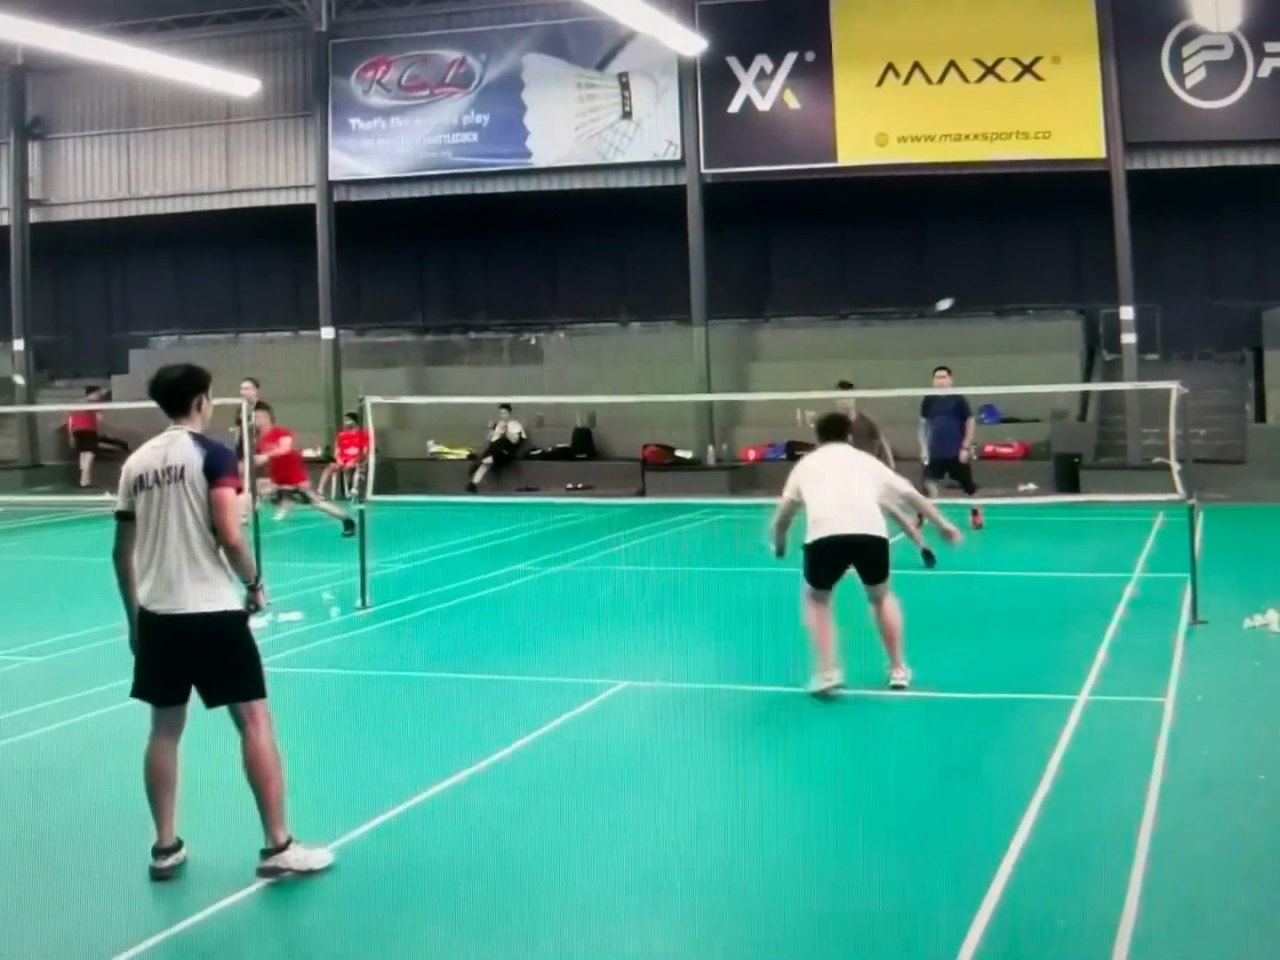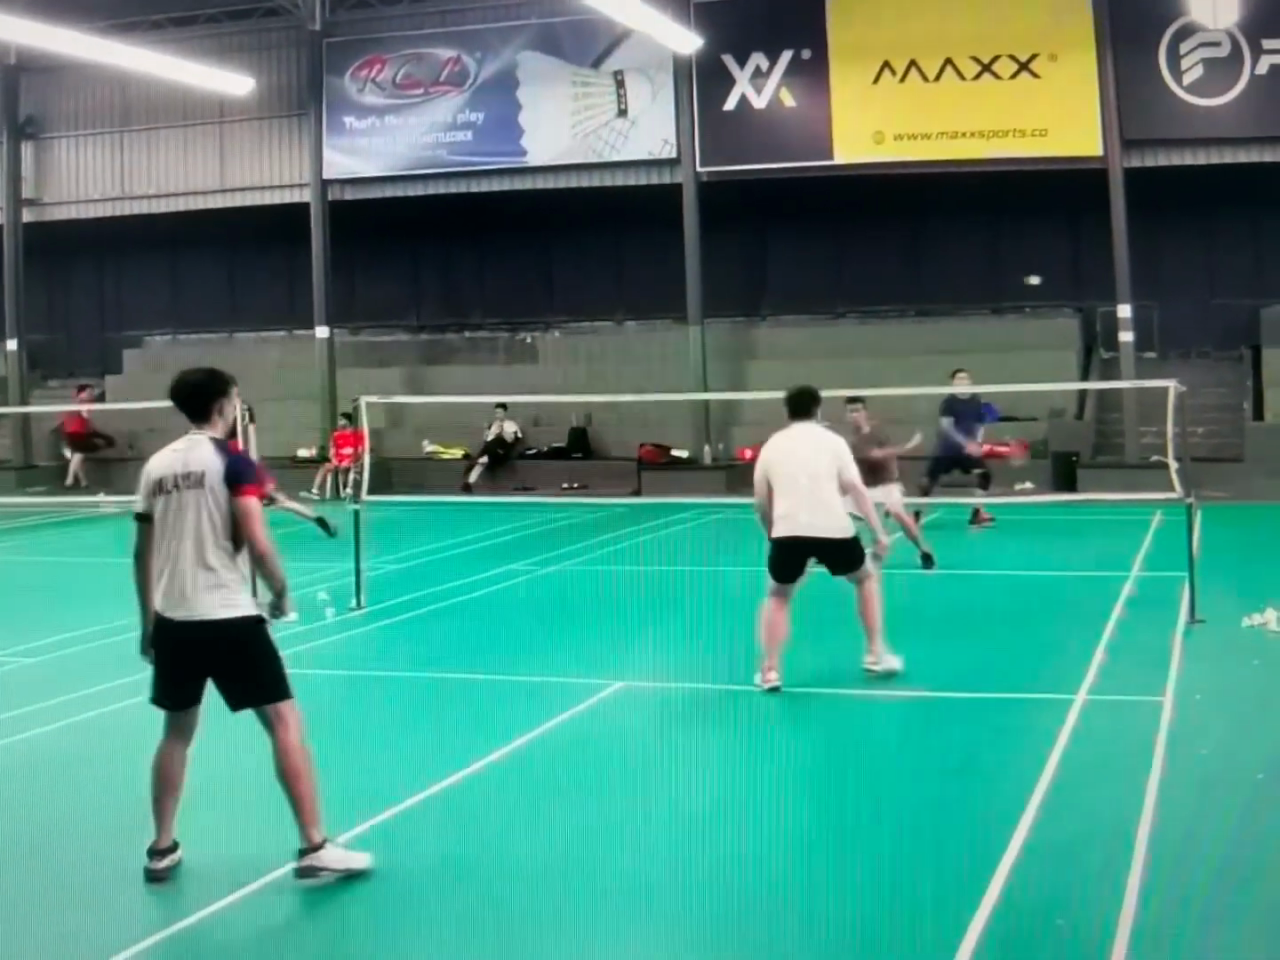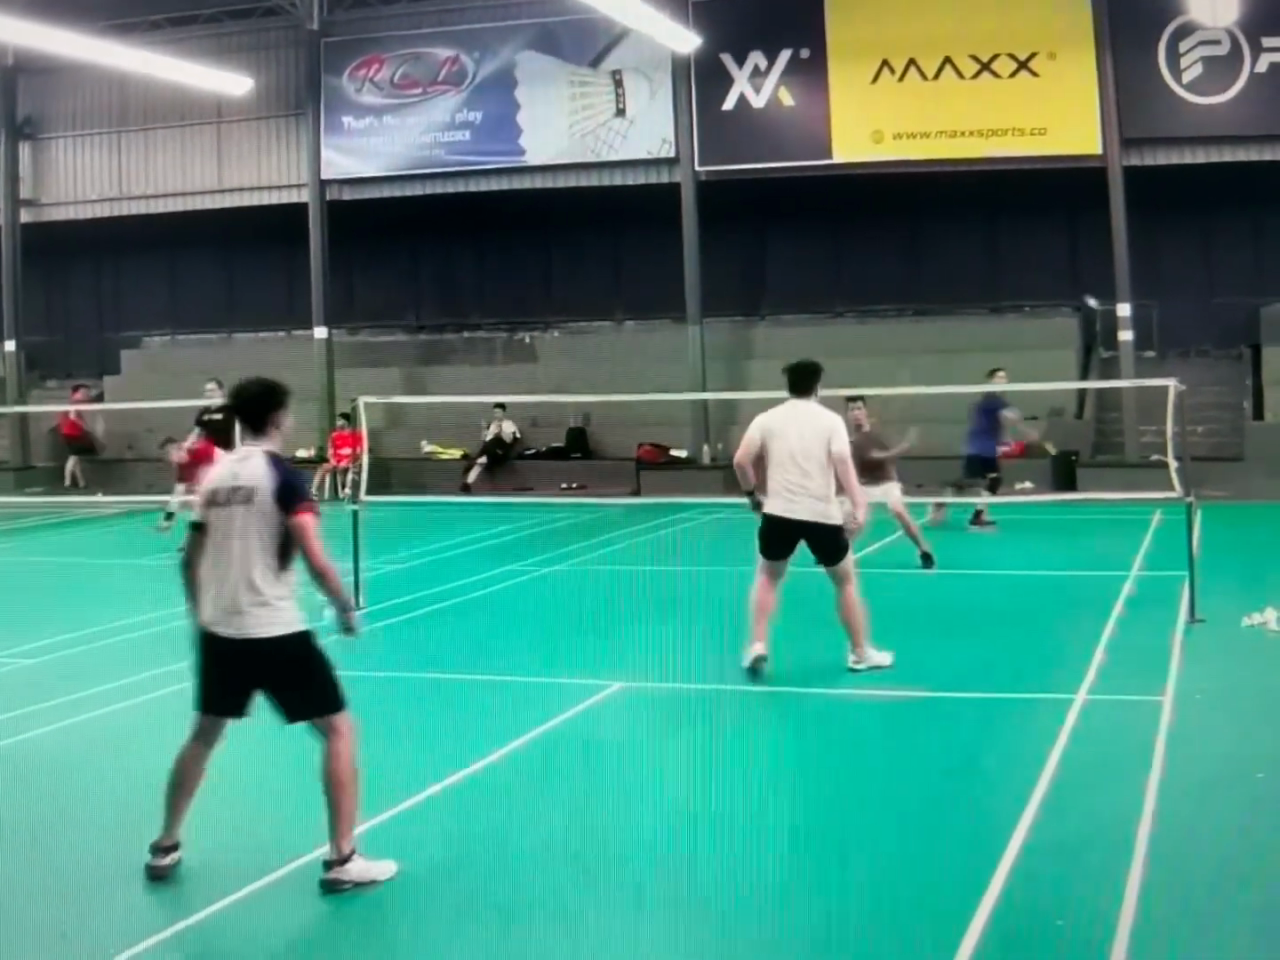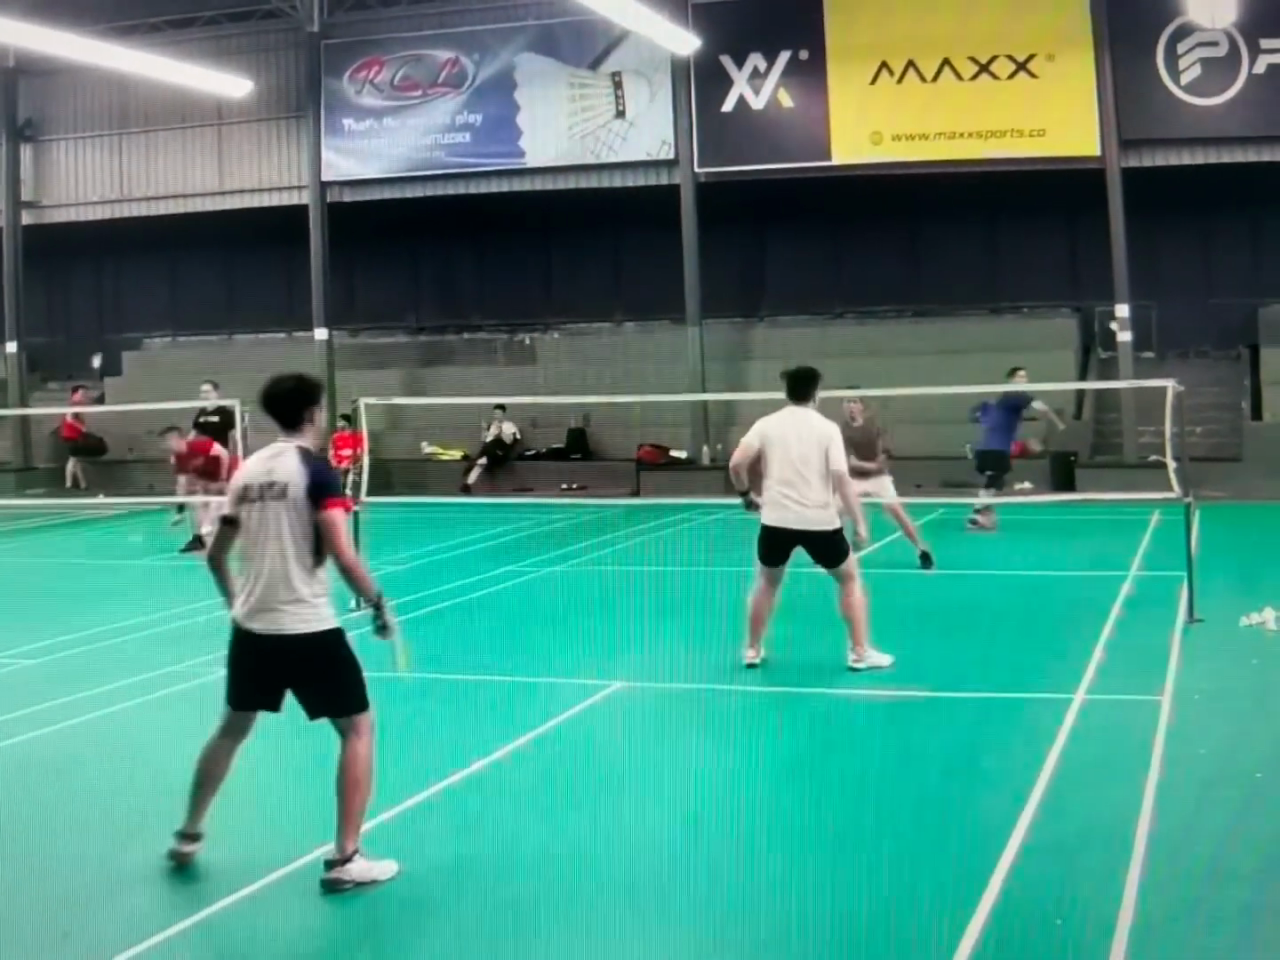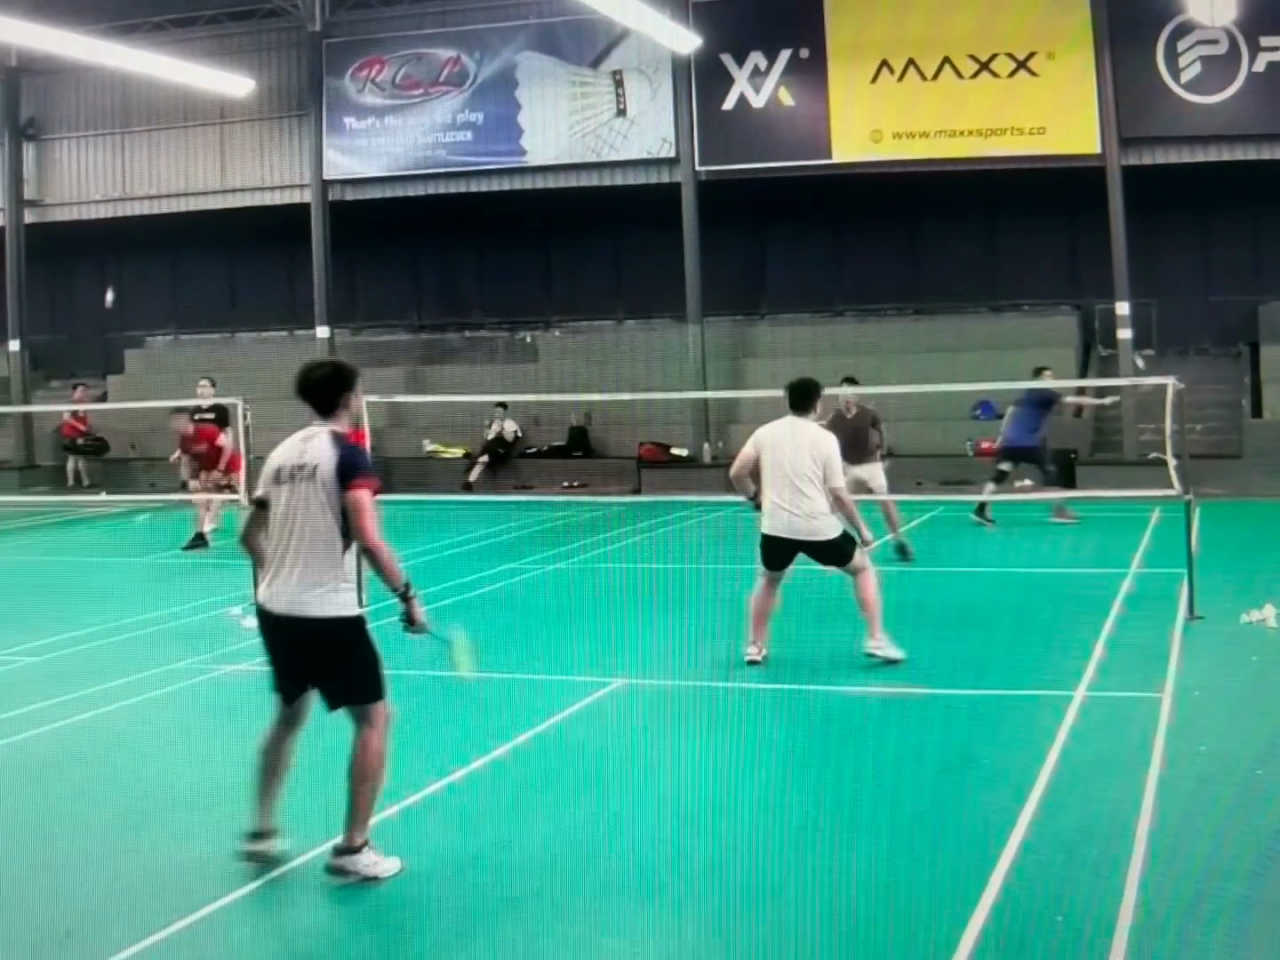
dt=0.2s
person 1, frame 1
left shoulder: (135, 462)
right shoulder: (212, 454)
left elbow: (122, 553)
right elbow: (231, 537)
left wrist: (133, 615)
right wrist: (254, 584)
left hip: (157, 613)
right hip: (212, 610)
left knee: (164, 729)
right knee: (255, 721)
left ankle: (166, 847)
right ankle: (279, 846)
person 1, frame 2
left shoulder: (156, 465)
right shoulder: (232, 461)
left elbow: (142, 555)
right elbow: (258, 546)
left wrist: (148, 620)
right wrist: (280, 591)
left hip: (172, 618)
right hip: (228, 616)
left knee: (176, 732)
right knee: (285, 722)
left ankle: (162, 848)
right ankle: (315, 847)
person 1, frame 3
left shoulder: (214, 476)
right shoulder: (283, 476)
left elbow: (191, 560)
right elbow: (316, 561)
left wrist: (205, 614)
right wrist: (346, 609)
left hip: (220, 630)
right hip: (277, 632)
left knee: (205, 734)
right knee: (338, 730)
left ankle: (165, 846)
right ankle: (342, 859)
person 1, frame 4
left shoulder: (247, 471)
right shoulder: (316, 471)
left elbow: (216, 556)
right elbow: (345, 558)
right wrist: (379, 605)
left hip: (251, 626)
right hip: (307, 629)
left knee: (232, 729)
right knee: (358, 729)
left ankle: (188, 835)
right ankle: (345, 858)
person 1, frame 5
left shoulder: (282, 452)
right shoulder: (347, 453)
left elbow: (250, 536)
right elbow: (369, 540)
right wrist: (408, 596)
left hip: (276, 610)
right hip: (328, 613)
left knee: (288, 715)
right knee: (373, 719)
left ankle: (261, 831)
right ankle: (352, 848)
person 2, frame 1
left shoulder: (805, 465)
right shoulder: (867, 461)
left elbow: (783, 515)
right elbow: (911, 494)
left wrist: (779, 543)
right wrist: (944, 526)
left hip: (823, 538)
right hip: (870, 534)
left knee: (815, 600)
right knee: (881, 597)
left ankle: (827, 672)
right ankle: (898, 670)
person 2, frame 2
left shoulder: (771, 446)
right shoulder: (834, 440)
left elbow: (762, 502)
right elbow: (855, 489)
left wrist: (773, 536)
right wrist: (878, 532)
left hip: (788, 534)
right hip: (834, 531)
left knee: (777, 599)
right knee: (867, 578)
left ankle: (769, 672)
right ankle: (877, 654)
person 2, frame 3
left shoulder: (766, 419)
right shoulder: (831, 420)
left elbow: (741, 461)
right elbow: (843, 464)
left wrist: (753, 495)
right wrist: (859, 507)
left hip: (779, 513)
right hip: (822, 515)
left knee: (767, 578)
right knee: (845, 580)
left ankle: (757, 646)
right ankle: (861, 653)
person 2, frame 4
left shoulder: (765, 425)
right shoulder: (827, 428)
left elbow: (736, 465)
right elbow: (841, 479)
left wrist: (747, 495)
right wrist: (859, 522)
left hip: (776, 520)
right hip: (819, 522)
left knee: (767, 582)
right knee: (850, 579)
left ankle: (753, 649)
right ankle: (860, 652)
person 2, frame 5
left shoulder: (765, 433)
right shoulder: (825, 438)
left elbow: (737, 473)
right elbow: (838, 493)
left wrist: (756, 497)
right wrist: (862, 528)
left hip: (776, 528)
right hip: (820, 528)
left knee: (768, 581)
right knee: (863, 568)
left ankle: (755, 646)
right ankle: (877, 639)
